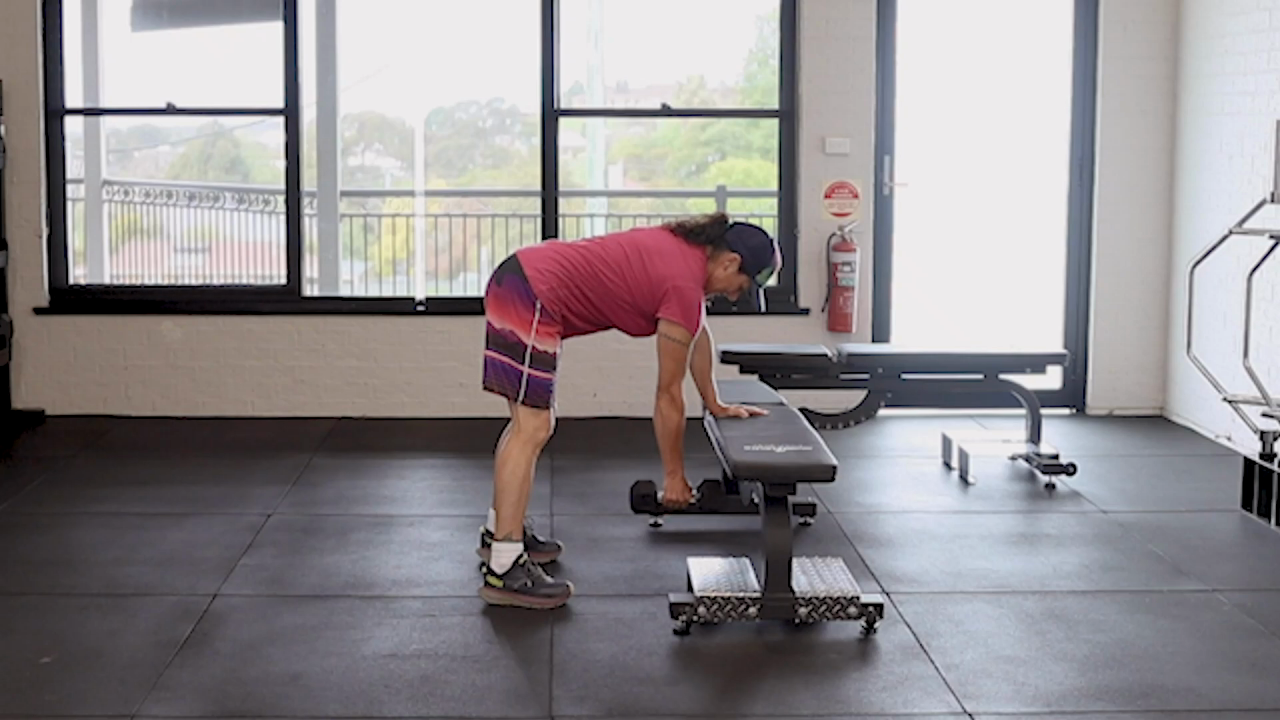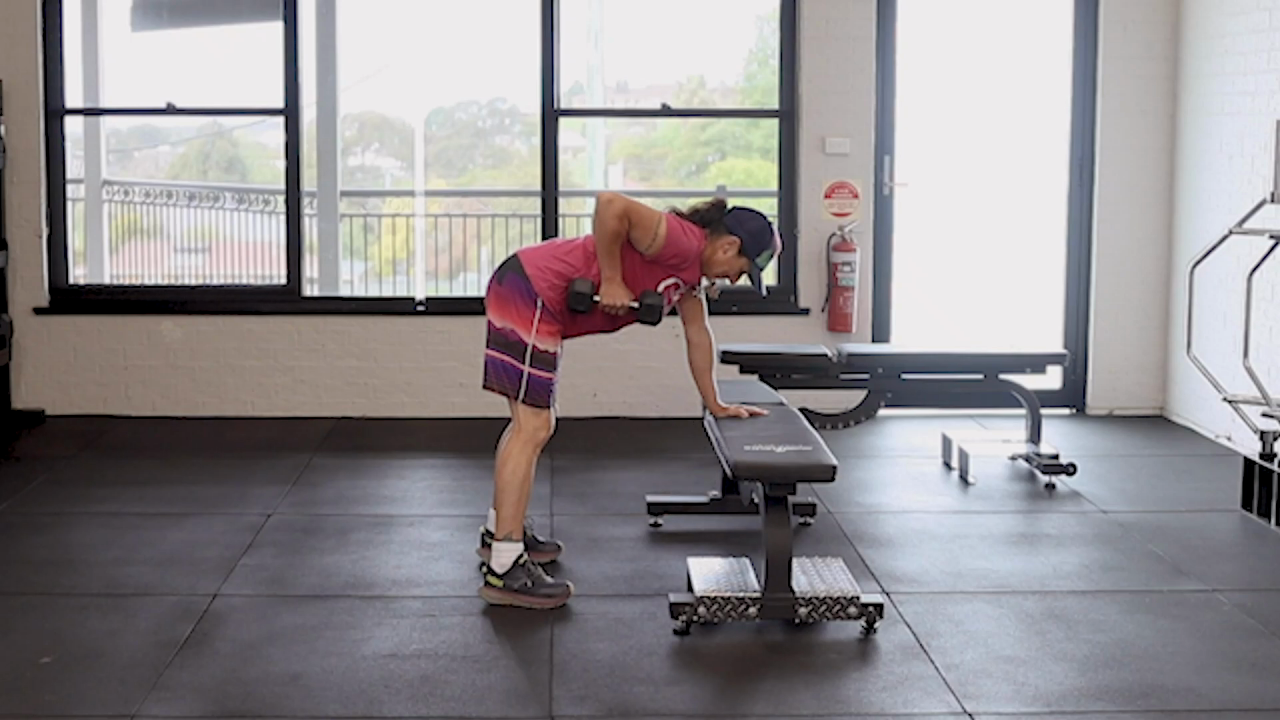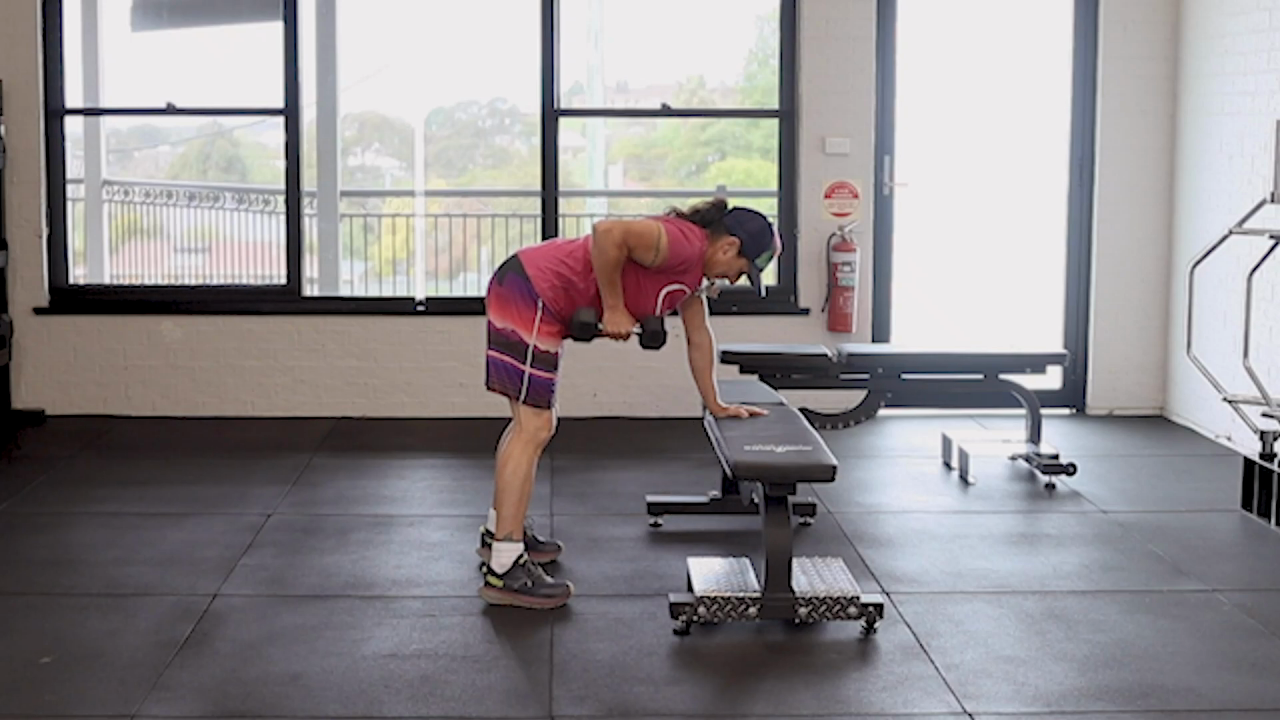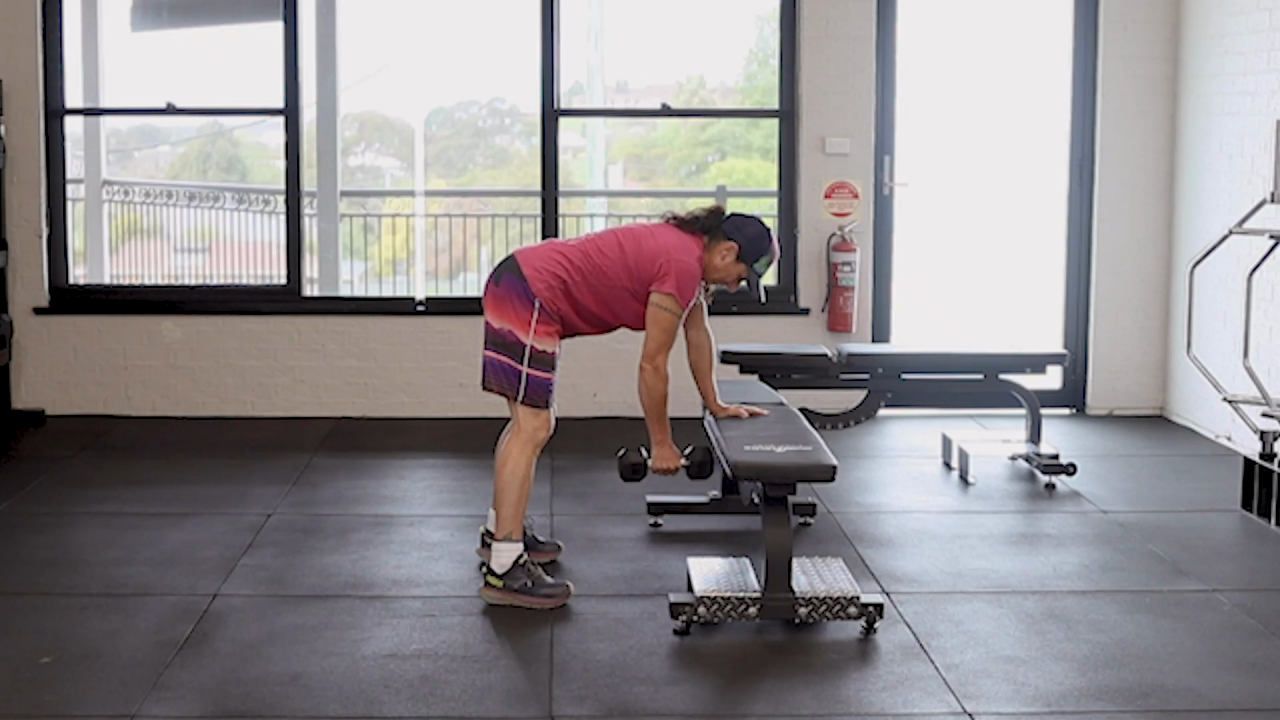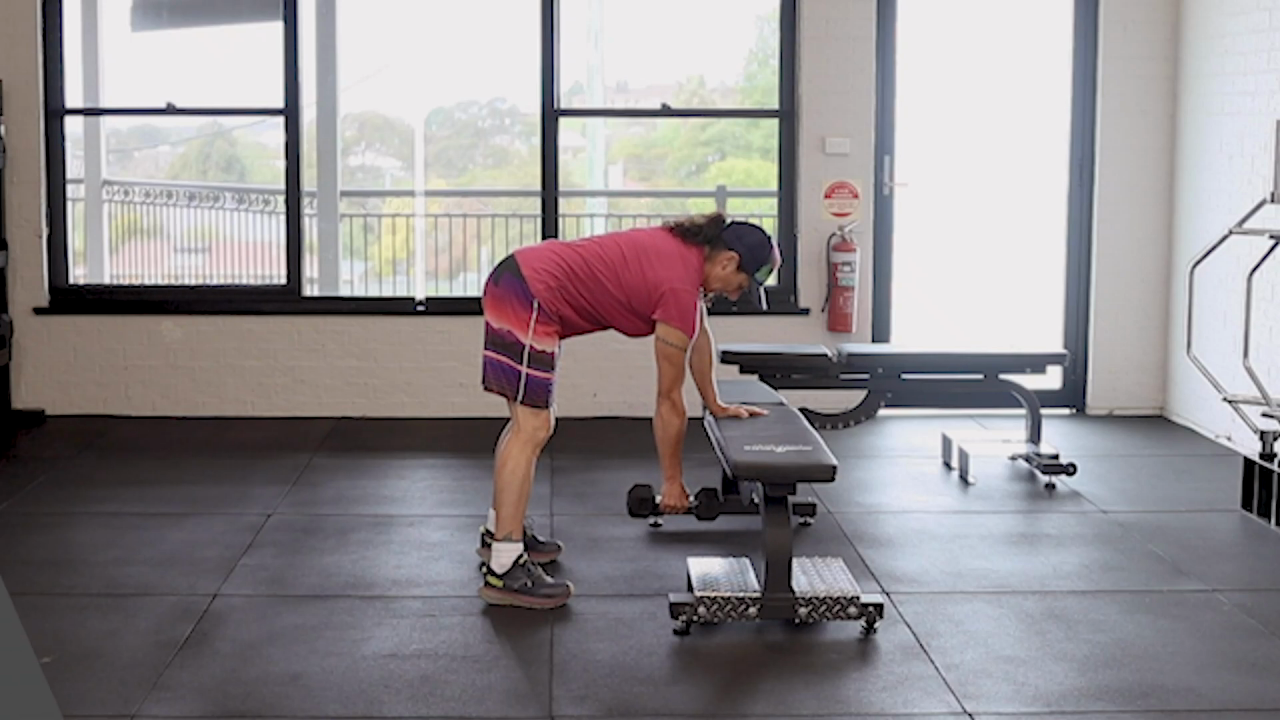
dt=1s
person 1, frame 1
left shoulder: (690, 252)
right shoulder: (685, 286)
left elbow: (699, 335)
right elbow: (668, 394)
left wrist: (716, 405)
right wrist: (674, 477)
left hip: (522, 282)
right hip: (530, 296)
left knee: (528, 421)
right knee: (532, 429)
left ankle: (499, 530)
right ankle: (504, 569)
person 1, frame 2
left shoulder: (692, 264)
right shoulder: (681, 243)
left elbow: (697, 333)
right elbow: (611, 204)
left wrist: (715, 404)
right wrist: (612, 281)
left hip: (528, 293)
right hip: (528, 292)
left knee: (529, 422)
right knee: (533, 430)
left ankle: (499, 531)
right ankle: (504, 569)
person 1, frame 3
left shoulder: (693, 261)
right shoulder: (683, 245)
left elbow: (697, 333)
right elbow: (606, 232)
left wrist: (714, 404)
right wrist: (614, 307)
left hip: (529, 293)
right hip: (529, 294)
left knee: (530, 421)
right knee: (534, 429)
left ankle: (500, 530)
right ankle: (504, 569)
person 1, frame 4
left shoulder: (688, 251)
right shoulder: (682, 266)
left elbow: (698, 333)
right elbow: (652, 365)
left wrist: (715, 405)
right wrist: (662, 443)
left hip: (521, 287)
right hip: (528, 296)
left knee: (529, 421)
right knee: (533, 430)
left ankle: (500, 530)
right ankle: (505, 569)
person 1, frame 5
left shoulder: (690, 251)
right shoulder: (679, 287)
left elbow: (699, 335)
right elbow: (669, 400)
left wrist: (716, 405)
right wrist: (672, 482)
left hip: (519, 283)
right hip: (527, 297)
left knee: (528, 420)
right knee: (532, 429)
left ankle: (499, 529)
right ankle: (504, 570)
